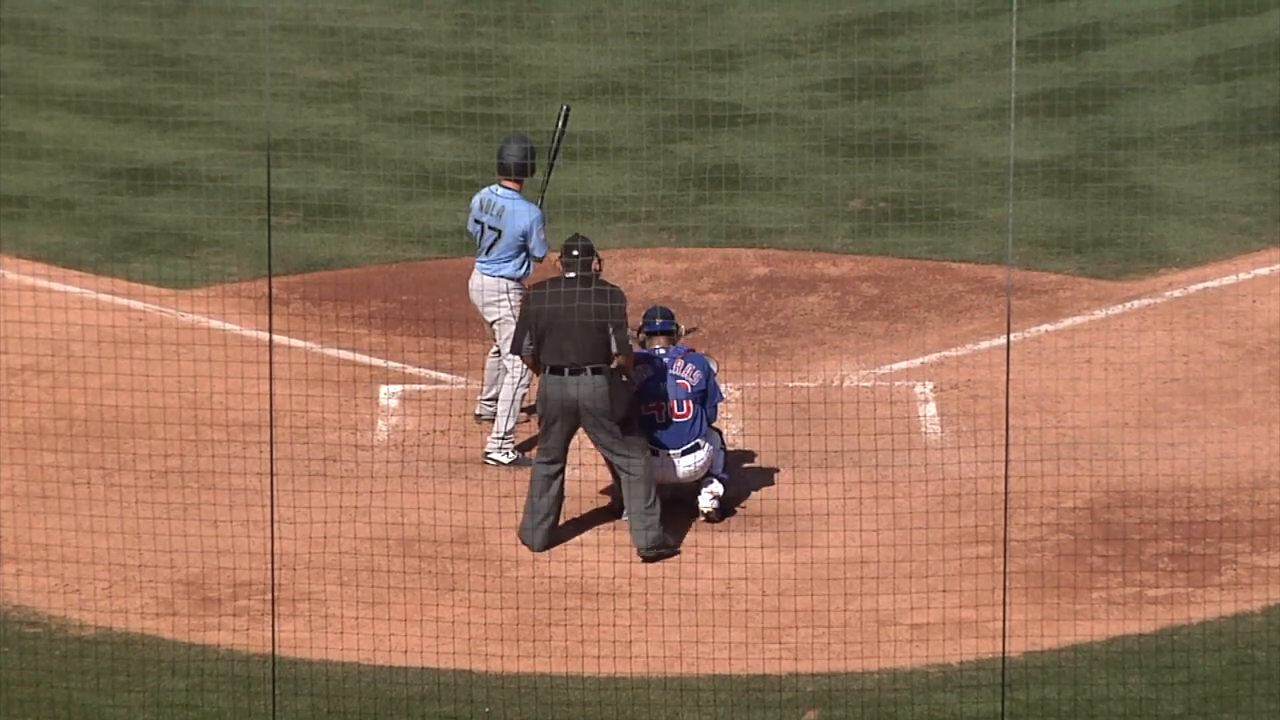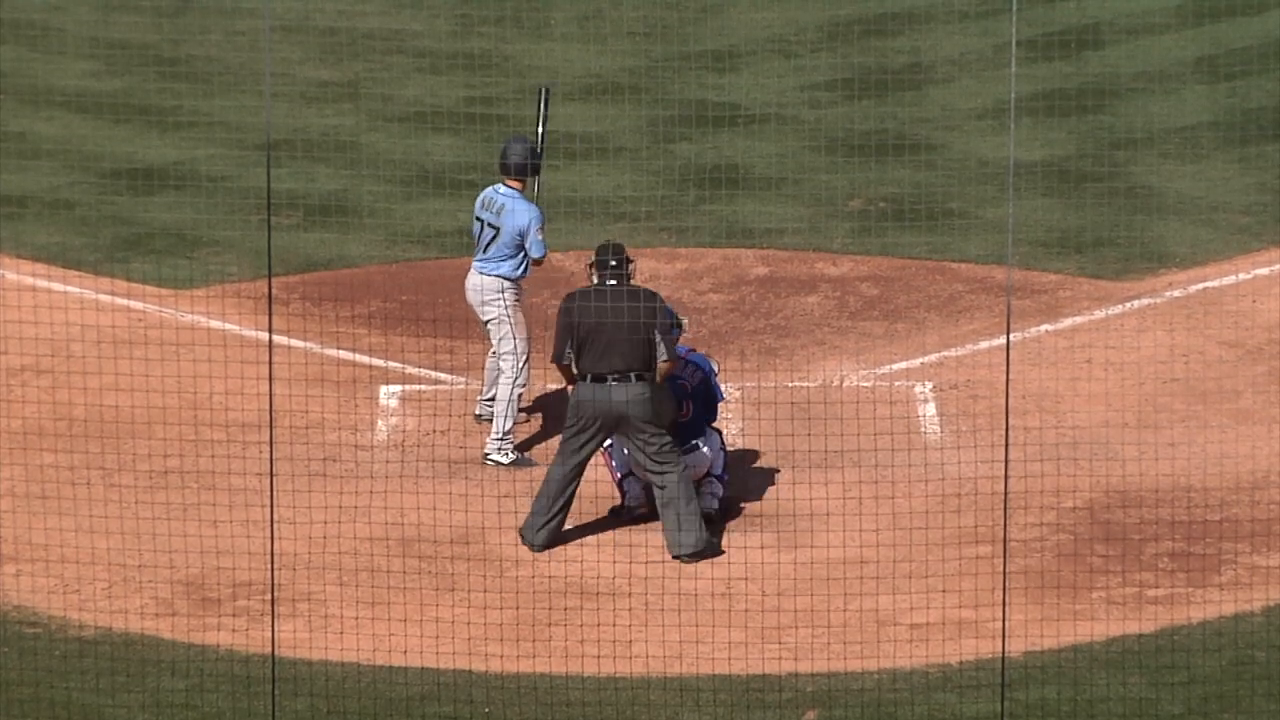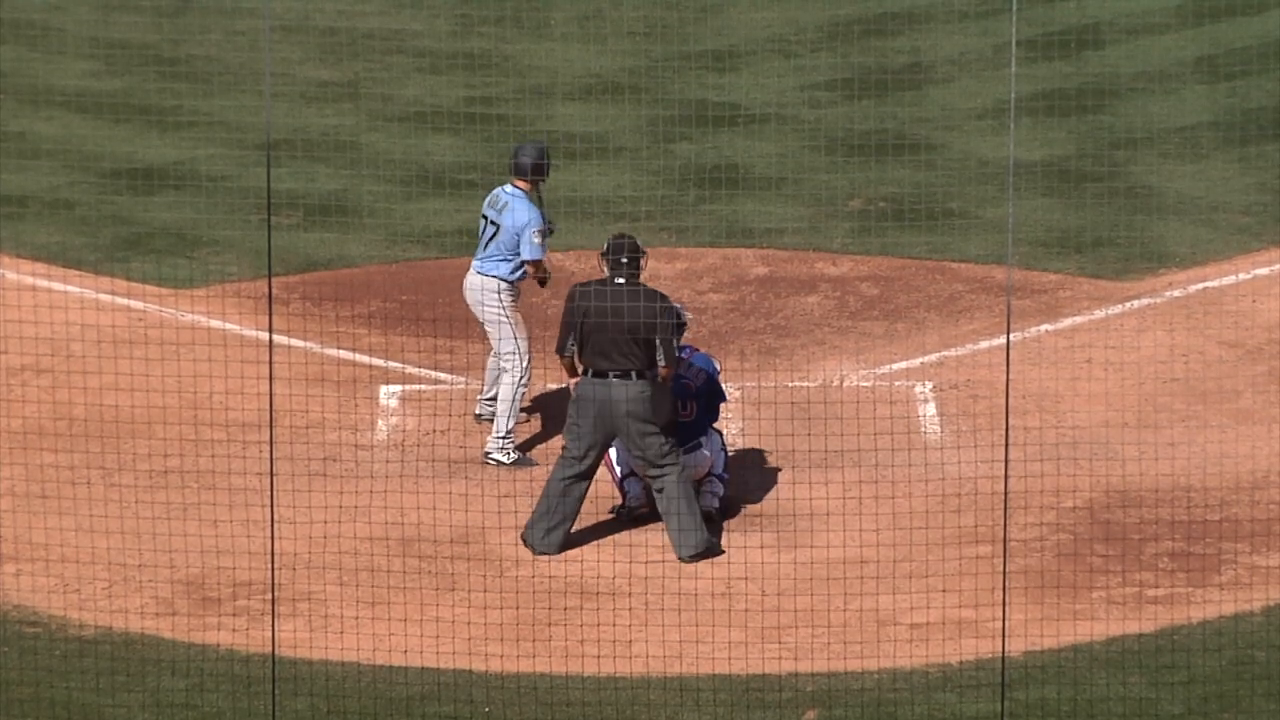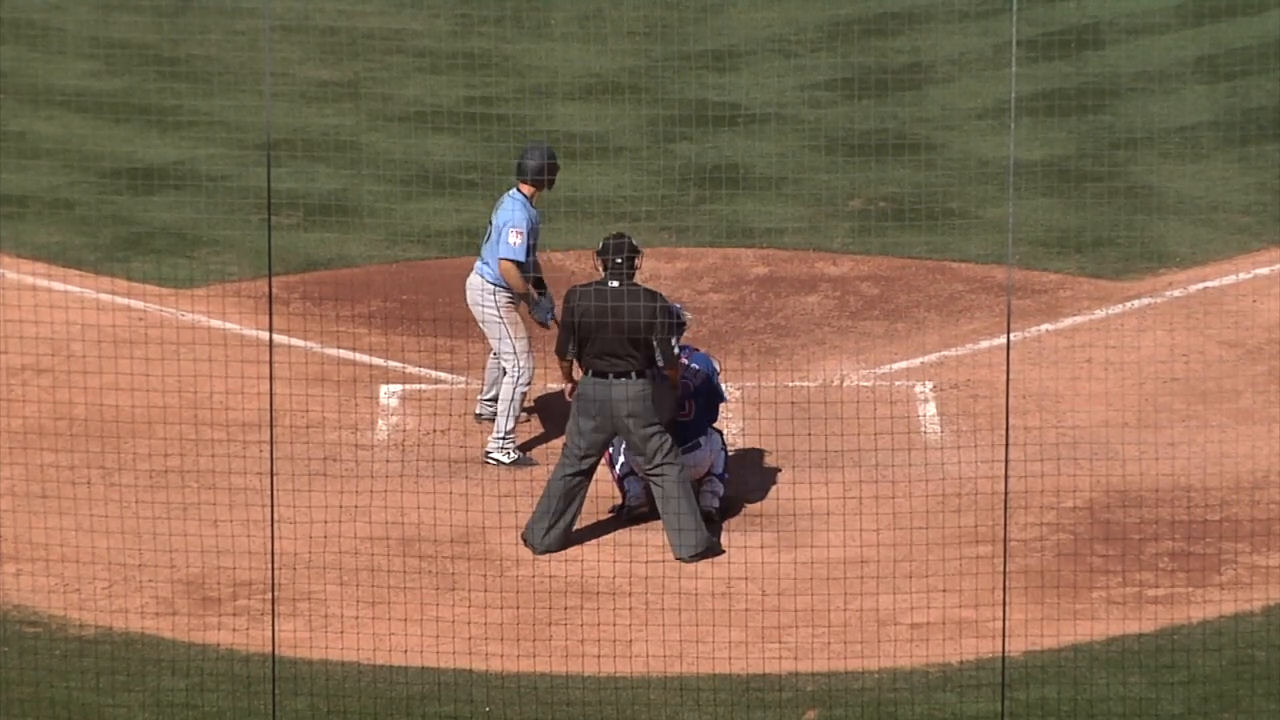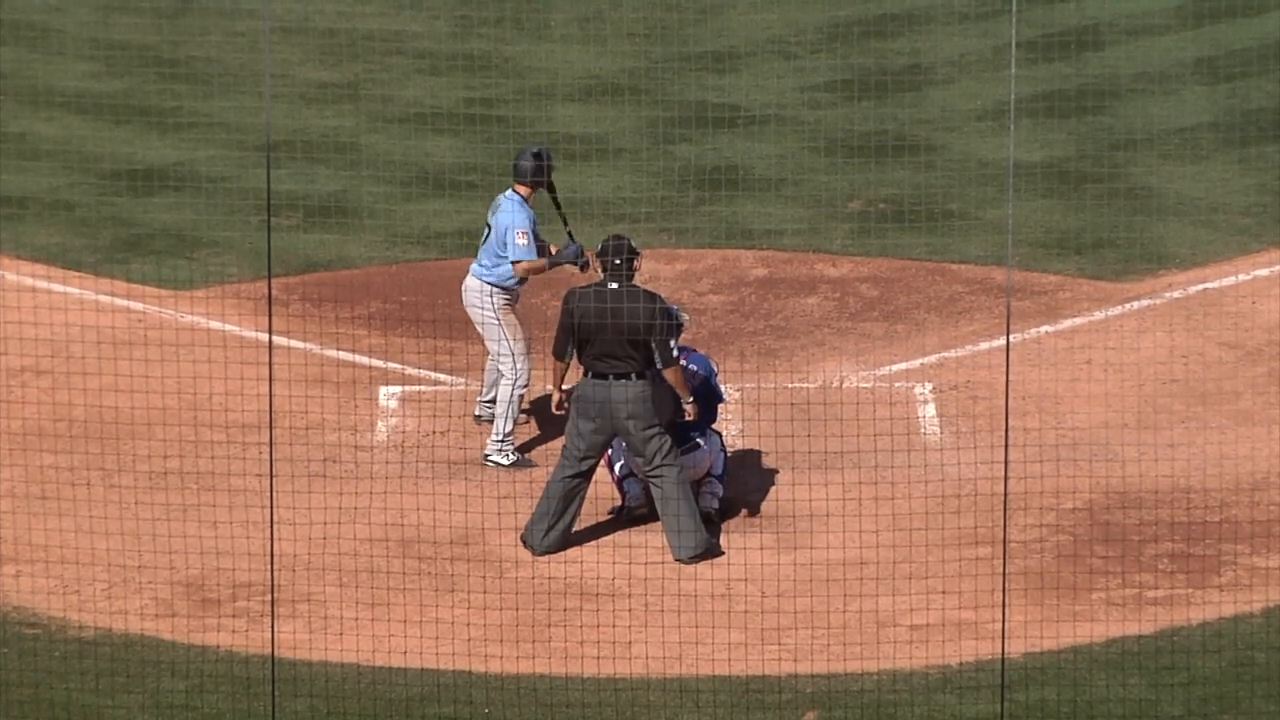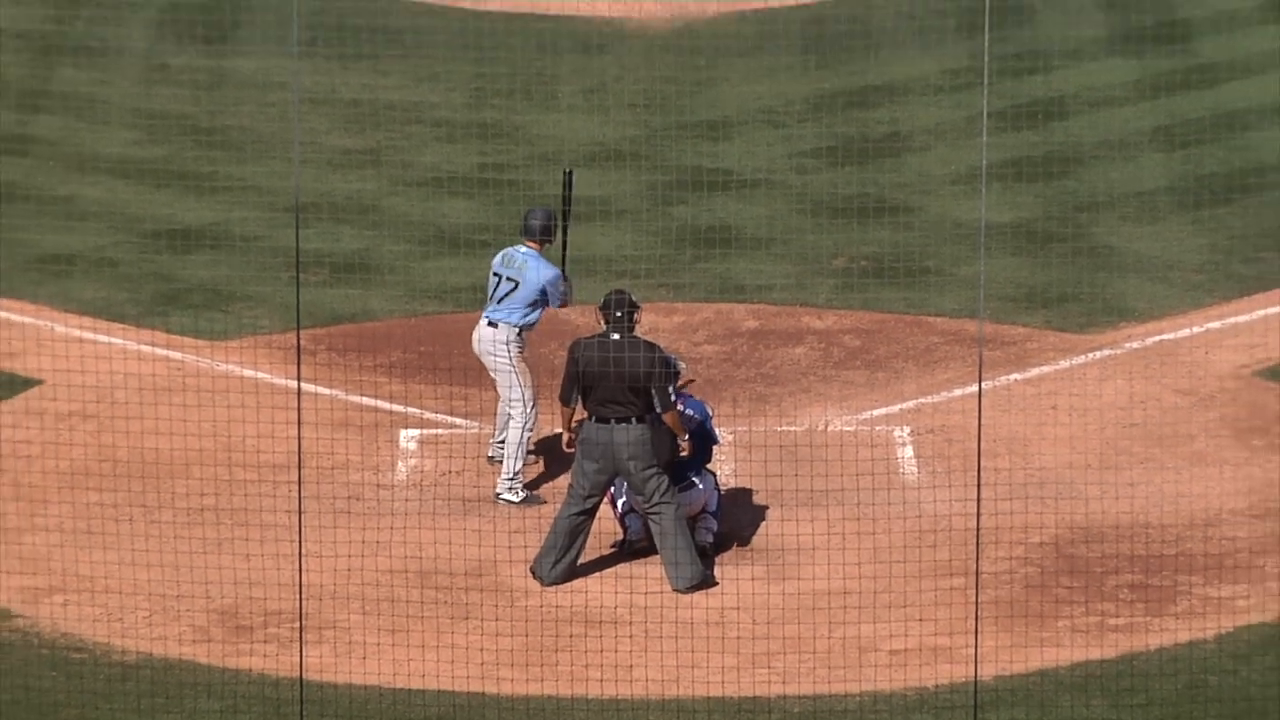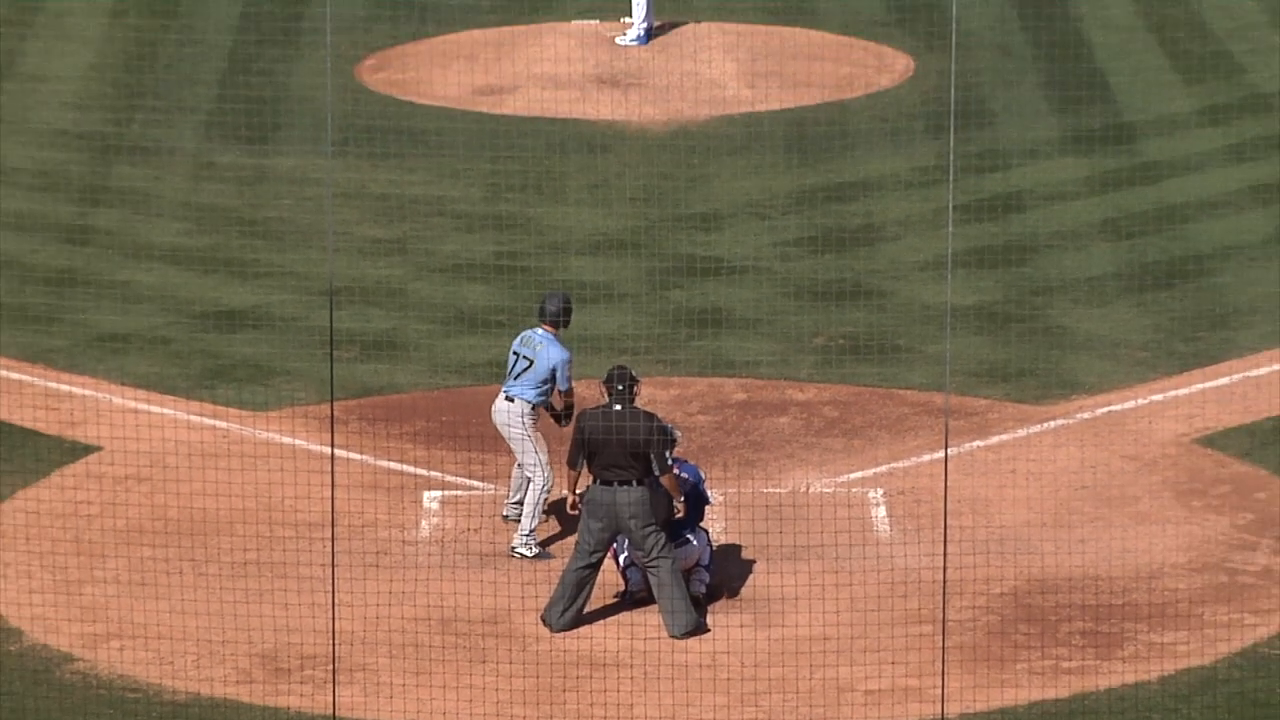
dt=0.4s
person 1, frame 1
left shoulder: (536, 294)
right shoulder: (609, 294)
left elbow: (524, 350)
right elbow: (620, 353)
right wrist: (625, 372)
left hip: (553, 388)
right hip: (599, 388)
left knee: (548, 461)
right knee: (633, 459)
left ankle: (537, 532)
right ankle: (651, 538)
person 1, frame 2
left shoulder: (574, 302)
right shoulder: (651, 300)
left elbow: (562, 358)
right elbow: (667, 359)
left wrist: (574, 383)
right wrist: (652, 386)
left hip: (591, 394)
right hip: (638, 394)
left knee: (567, 462)
right knee: (666, 468)
left ankle: (538, 533)
right ankle: (690, 542)
person 1, frame 3
left shoulder: (580, 295)
right shoulder: (657, 302)
left elbow: (565, 350)
right elbow: (666, 364)
left wrist: (573, 376)
right wrist: (659, 388)
left hip: (592, 391)
right hip: (639, 393)
left knee: (572, 466)
right knee: (665, 468)
left ankle: (543, 537)
right ankle: (692, 543)
person 1, frame 4
left shoulder: (577, 297)
right shoulder: (654, 303)
left elbow: (565, 353)
right elbow: (668, 362)
left wrist: (569, 381)
right wrist: (674, 387)
left hip: (592, 391)
right hip: (639, 393)
left knee: (573, 465)
right knee: (664, 468)
left ankle: (542, 536)
right ankle: (692, 542)
person 1, frame 5
left shoulder: (576, 299)
right shoulder: (653, 304)
left elbow: (562, 353)
right elbow: (668, 363)
left wrist: (557, 389)
right wrist: (687, 398)
left hip: (592, 392)
right hip: (638, 394)
left knee: (571, 467)
right knee: (664, 470)
left ankle: (541, 537)
right ankle: (691, 544)
person 1, frame 6
left shoulder: (580, 349)
right shoulder: (652, 353)
left elbow: (568, 399)
right elbow: (666, 407)
left wrist: (567, 430)
right wrist: (682, 437)
left hip: (594, 435)
right hip: (638, 437)
left knee: (577, 504)
right knee: (662, 506)
left ankle: (550, 569)
right ankle: (688, 575)
person 1, frame 7
left shoulder: (586, 419)
right shoulder: (651, 422)
left elbow: (575, 463)
right elbow: (663, 471)
left wrist: (571, 492)
right wrist: (678, 499)
left hip: (599, 497)
right hip: (638, 498)
left knee: (583, 559)
right knee: (660, 561)
left ankle: (558, 617)
right ankle: (683, 623)
person 2, frame 1
left shoulder: (481, 198)
right shoulder: (529, 212)
right elbow: (539, 256)
left hip: (480, 280)
right hip: (505, 289)
left knee: (502, 347)
right knee: (519, 366)
left ankle: (487, 406)
right ankle: (499, 447)
person 2, frame 2
left shoulder: (485, 196)
right shoulder: (529, 212)
right elbow: (537, 259)
left hip: (477, 280)
right hip: (500, 289)
left knee: (501, 349)
right knee: (514, 365)
left ankle: (488, 407)
right ankle: (499, 447)
person 2, frame 3
left shoulder: (496, 195)
right shoulder: (529, 213)
right elbow: (533, 266)
left wrist: (537, 235)
right wrist: (544, 274)
left hip: (476, 281)
right hip: (496, 290)
left knee: (503, 349)
right knee: (518, 365)
left ankle: (488, 406)
right ankle: (499, 446)
person 2, frame 4
left shoulder: (520, 204)
right shoulder: (518, 213)
left elbow: (528, 255)
right elbow: (507, 267)
left wrist: (544, 294)
right wrist: (534, 303)
left hip: (484, 286)
right hip: (493, 293)
left knee: (503, 350)
right knee: (519, 366)
left ankle: (488, 406)
right ankle: (500, 447)
person 2, frame 5
left shoulder: (505, 201)
right shoulder: (519, 215)
left elbow: (533, 247)
right elbow: (524, 268)
left wrist: (559, 253)
right wrist: (563, 258)
left hip: (479, 286)
right hip: (490, 295)
left knee: (501, 352)
right knee: (516, 370)
left ankle: (487, 408)
right ankle: (499, 449)
person 2, frame 6
left shoulder: (503, 255)
right shoulder: (548, 271)
right elbow: (563, 303)
right wrist: (565, 285)
left hip: (484, 332)
right hip: (504, 340)
left knee: (511, 394)
right knee: (523, 412)
left ankle: (499, 448)
right ankle: (509, 486)
person 2, frame 7
left shoulder: (524, 337)
right shoulder: (559, 353)
right elbow: (564, 394)
left wrist: (550, 406)
right wrist: (565, 414)
left hip: (503, 405)
right hip: (519, 414)
left knee: (526, 460)
right knee: (542, 477)
left ankle: (513, 508)
person 3, frame 1
left shoulder: (632, 366)
right shoulder: (699, 362)
right elbow: (711, 416)
left hip: (649, 465)
right hip: (696, 463)
right knee: (713, 436)
right ankle: (710, 499)
person 3, frame 2
right shoulder: (700, 363)
right elbow: (710, 417)
right hip: (694, 464)
left knee: (612, 440)
right knee: (713, 437)
left ankle: (634, 500)
right ankle: (710, 500)
person 3, frame 3
right shoulder: (703, 362)
right elbow: (712, 416)
right hip: (696, 463)
right knee: (714, 438)
left ankle: (635, 498)
right ankle: (710, 499)
person 3, frame 4
right shoulder: (703, 363)
right elbow: (711, 417)
right hip: (695, 464)
left knee: (616, 438)
right knee: (714, 438)
left ankle: (635, 499)
right ankle: (709, 501)
person 3, frame 5
right shoulder: (702, 363)
right elbow: (710, 417)
right hip: (694, 462)
left knee: (615, 440)
right knee: (714, 440)
left ankle: (635, 499)
right ankle: (709, 501)
person 3, frame 6
right shoulder: (698, 407)
right elbow: (705, 456)
right hip: (690, 499)
left knee: (617, 478)
right knee: (709, 479)
left ankle: (636, 535)
right ankle: (704, 536)
person 3, frame 7
right shoulder: (692, 472)
right elbow: (698, 518)
right hip: (685, 555)
left knee: (621, 538)
right knee: (702, 538)
left ankle: (637, 586)
right ankle: (698, 587)
